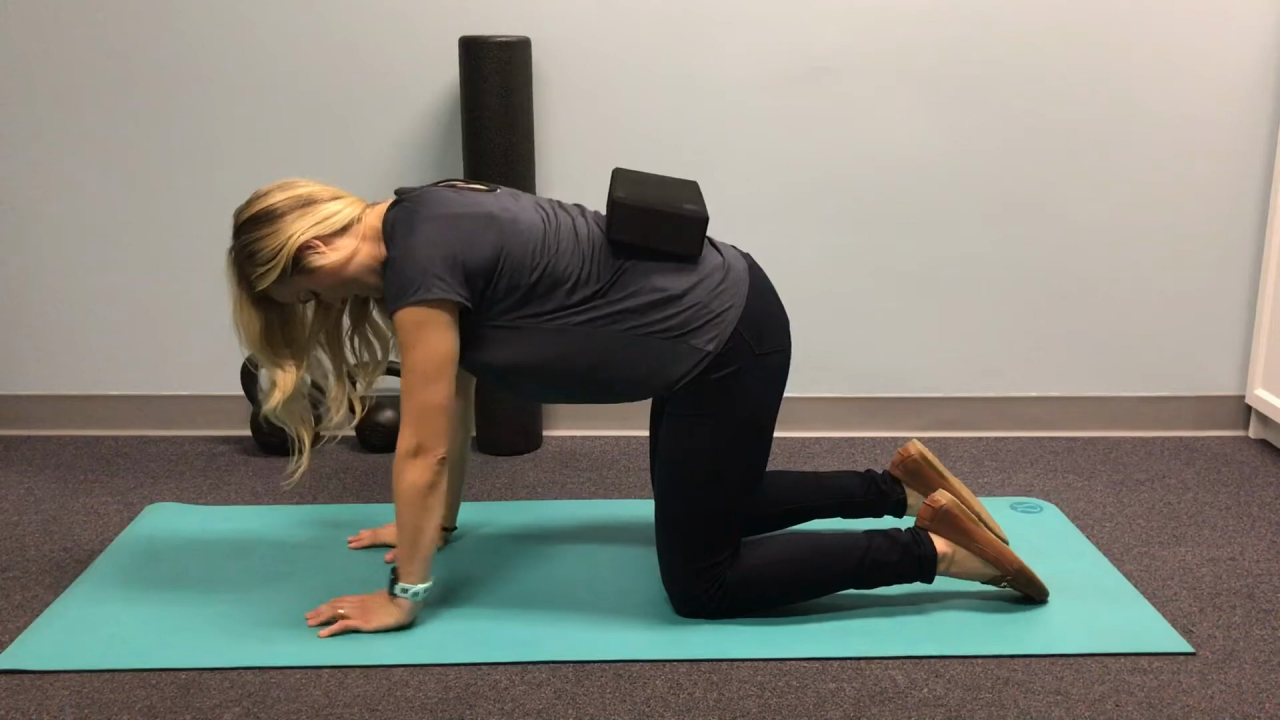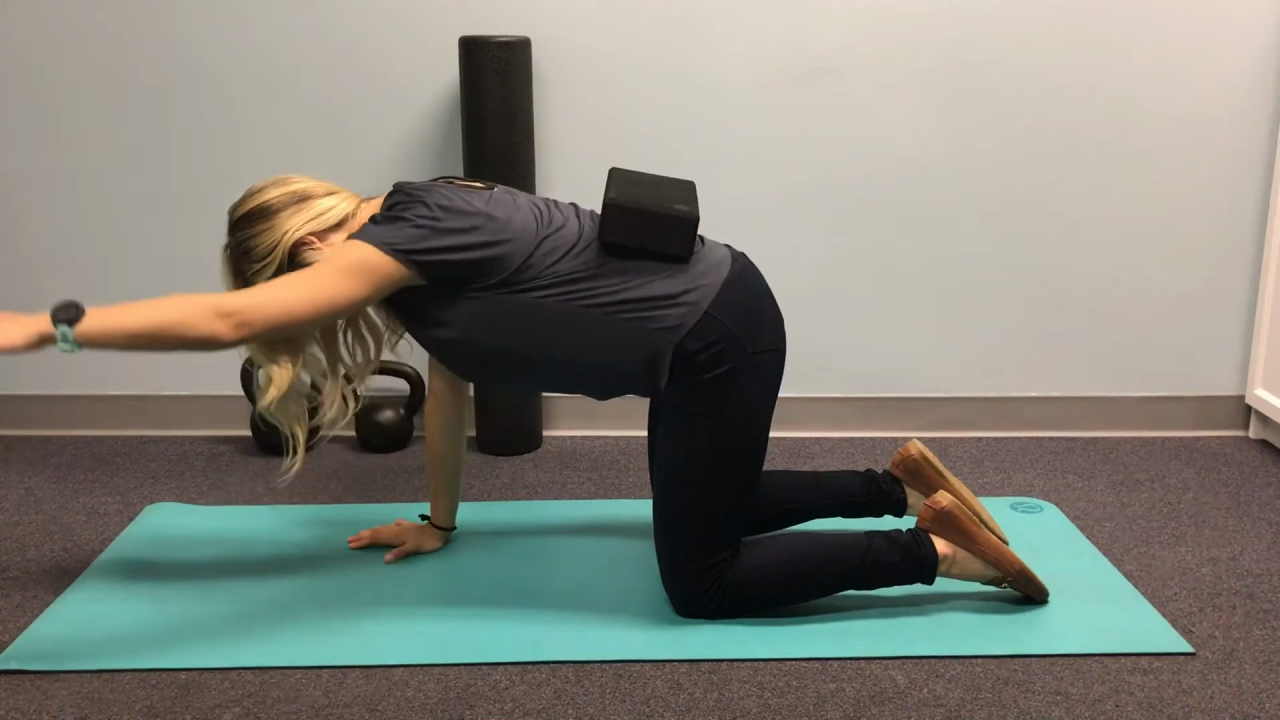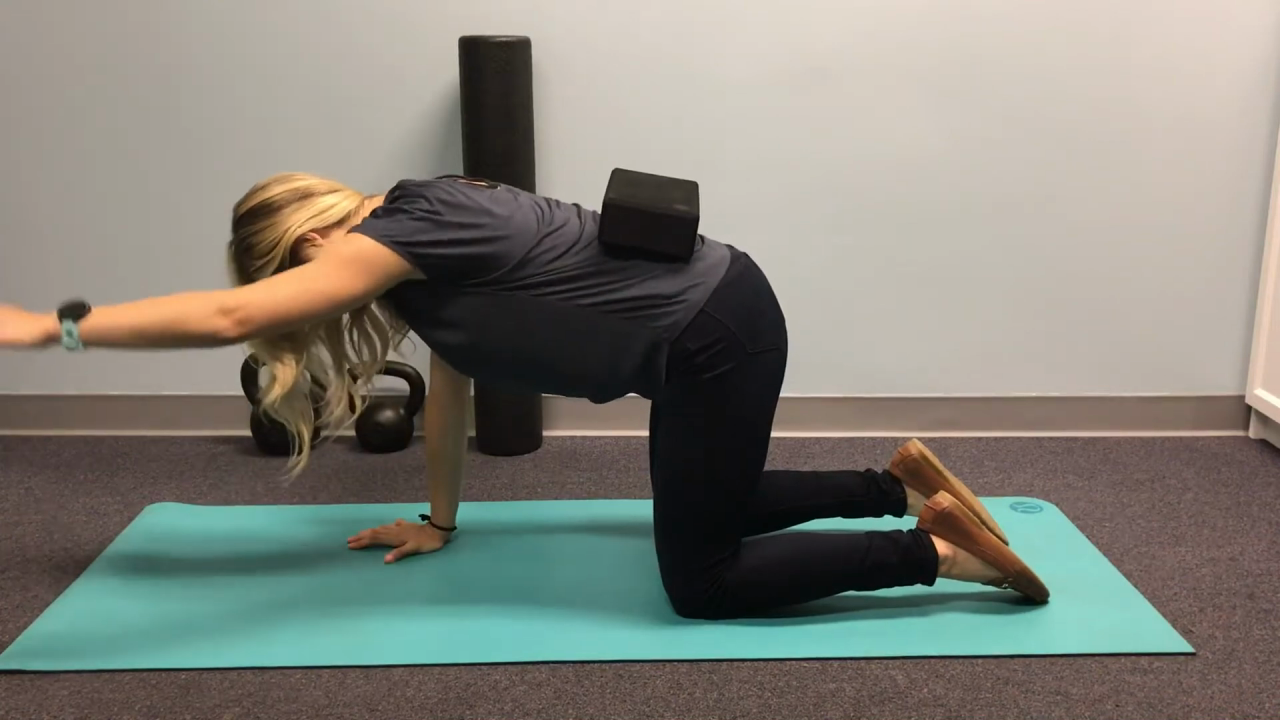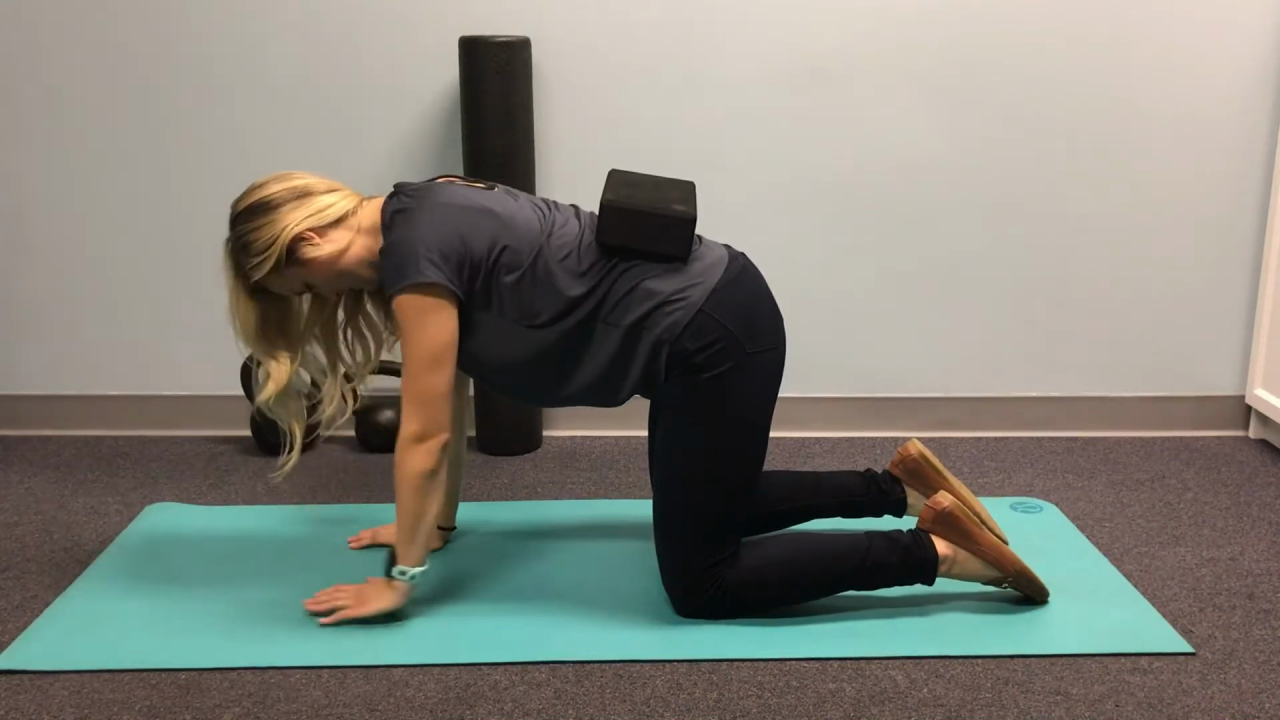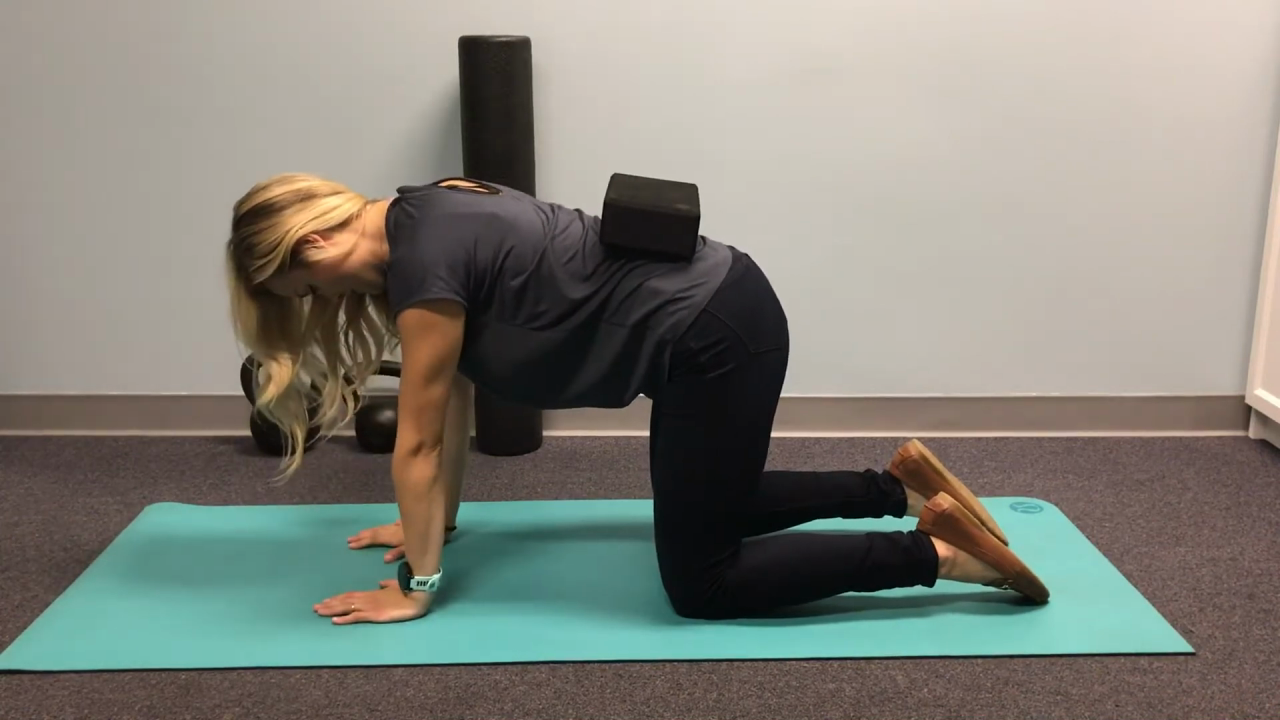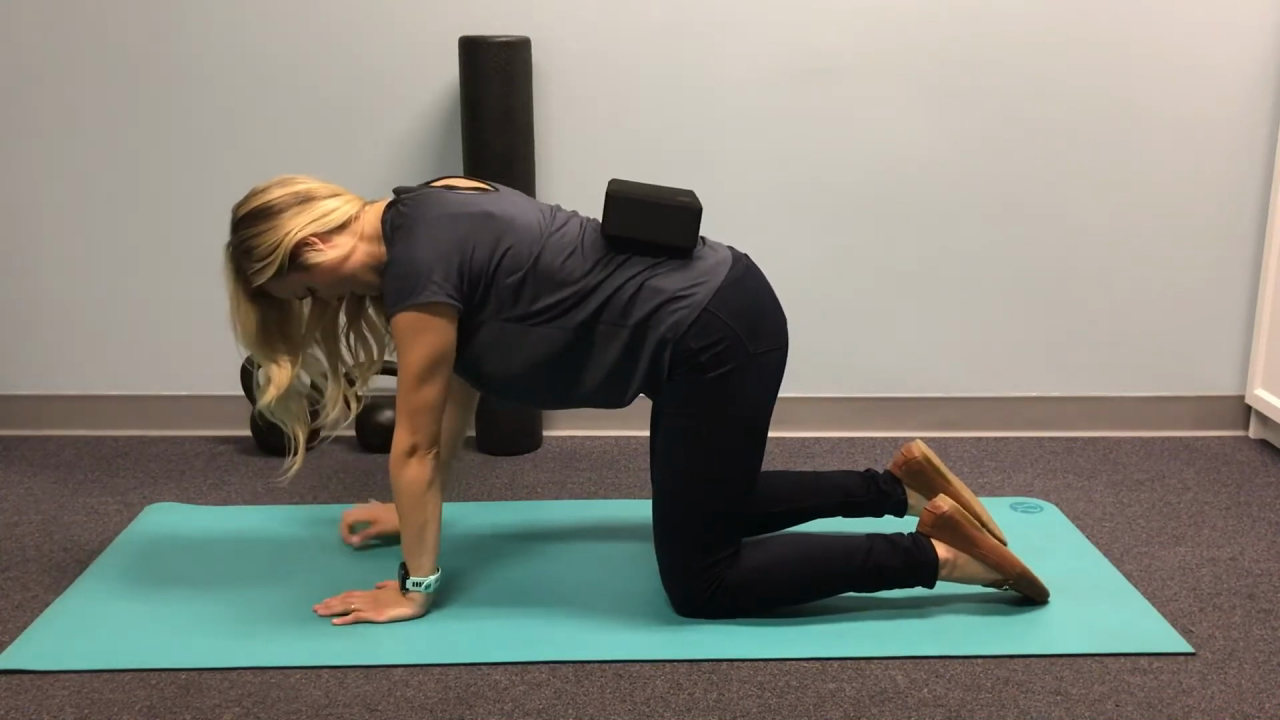
dt=0.7s
person 1, frame 1
left shoulder: (419, 265)
right shoulder: (419, 222)
left elbow: (424, 448)
right elbow: (453, 400)
left wrist: (404, 593)
right wrist: (434, 523)
left hip: (723, 343)
right hip: (722, 313)
left knee: (701, 579)
right knee: (709, 504)
left ankle: (935, 549)
right ankle: (899, 484)
person 1, frame 2
left shoulder: (403, 242)
right shoulder: (422, 231)
left elbow: (224, 318)
right elbow: (447, 384)
right wrist: (438, 522)
left hip: (718, 338)
right hip: (711, 321)
left knee: (702, 580)
right knee: (711, 509)
left ankle: (937, 551)
right ankle: (902, 485)
person 1, frame 3
left shoulder: (401, 239)
right shoulder: (421, 231)
left elbow: (226, 316)
right elbow: (449, 382)
right wrist: (438, 521)
left hip: (715, 339)
right hip: (714, 320)
left knee: (703, 581)
right knee: (711, 511)
left ankle: (936, 552)
right ankle: (899, 485)
person 1, frame 4
left shoulder: (415, 254)
right shoulder: (419, 214)
left elbow: (427, 433)
right elbow: (449, 395)
left wrist: (402, 577)
right wrist: (435, 522)
left hip: (712, 337)
right hip: (714, 312)
left knee: (701, 580)
right knee: (714, 505)
left ankle: (936, 549)
right ankle: (899, 483)
person 1, frame 5
left shoulder: (422, 259)
right shoulder: (421, 217)
left elbow: (419, 441)
right elbow: (451, 402)
left wrist: (415, 585)
right wrist: (434, 522)
left hip: (715, 336)
right hip: (719, 308)
left knee: (701, 580)
right knee: (714, 505)
left ankle: (938, 550)
right ankle: (897, 485)
person 1, frame 6
left shoulder: (417, 264)
right shoulder: (422, 215)
left elbow: (415, 442)
right elbow: (453, 396)
left wrist: (413, 585)
right wrist: (406, 510)
left hip: (713, 338)
right hip: (721, 307)
left knee: (700, 580)
right knee: (712, 504)
left ankle: (941, 554)
right ankle: (902, 483)
